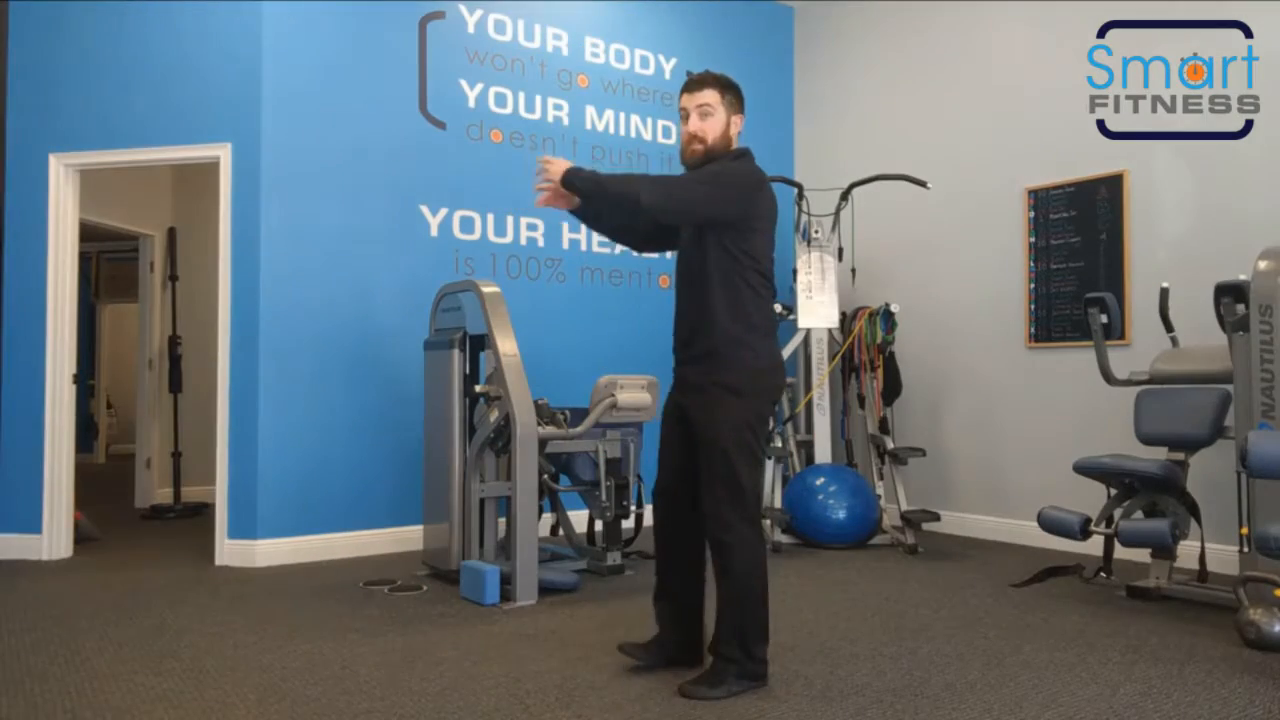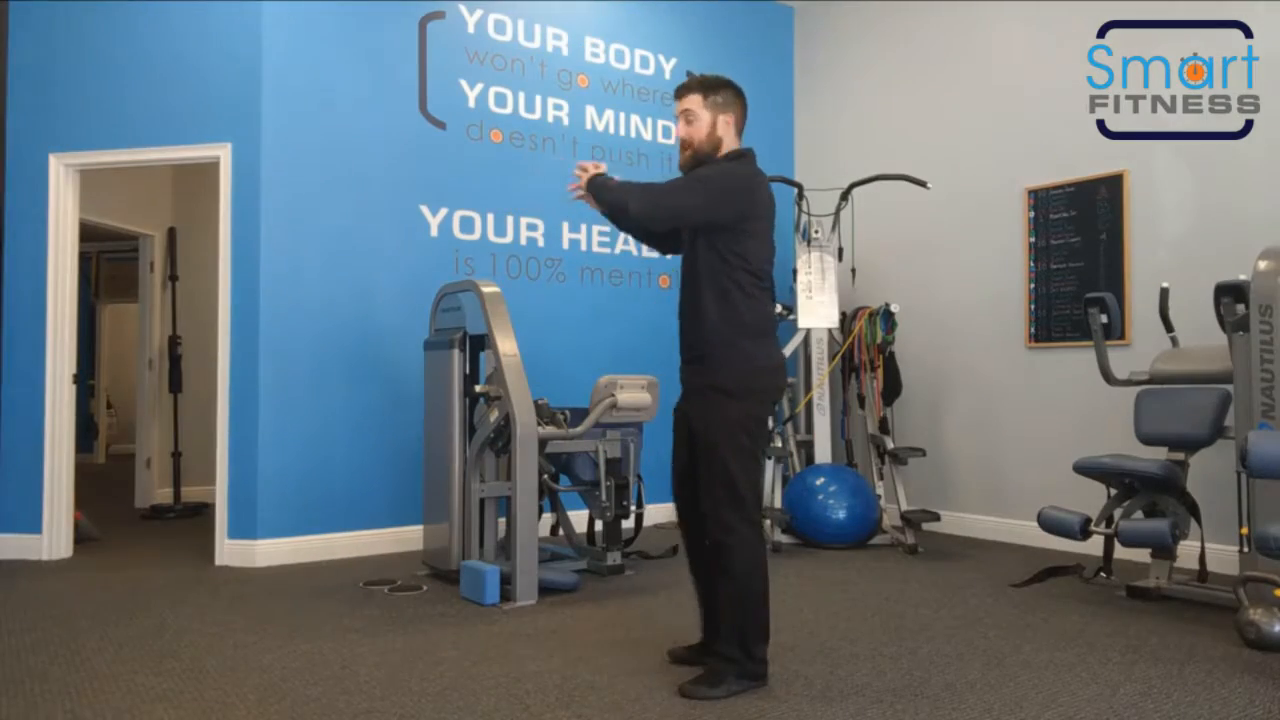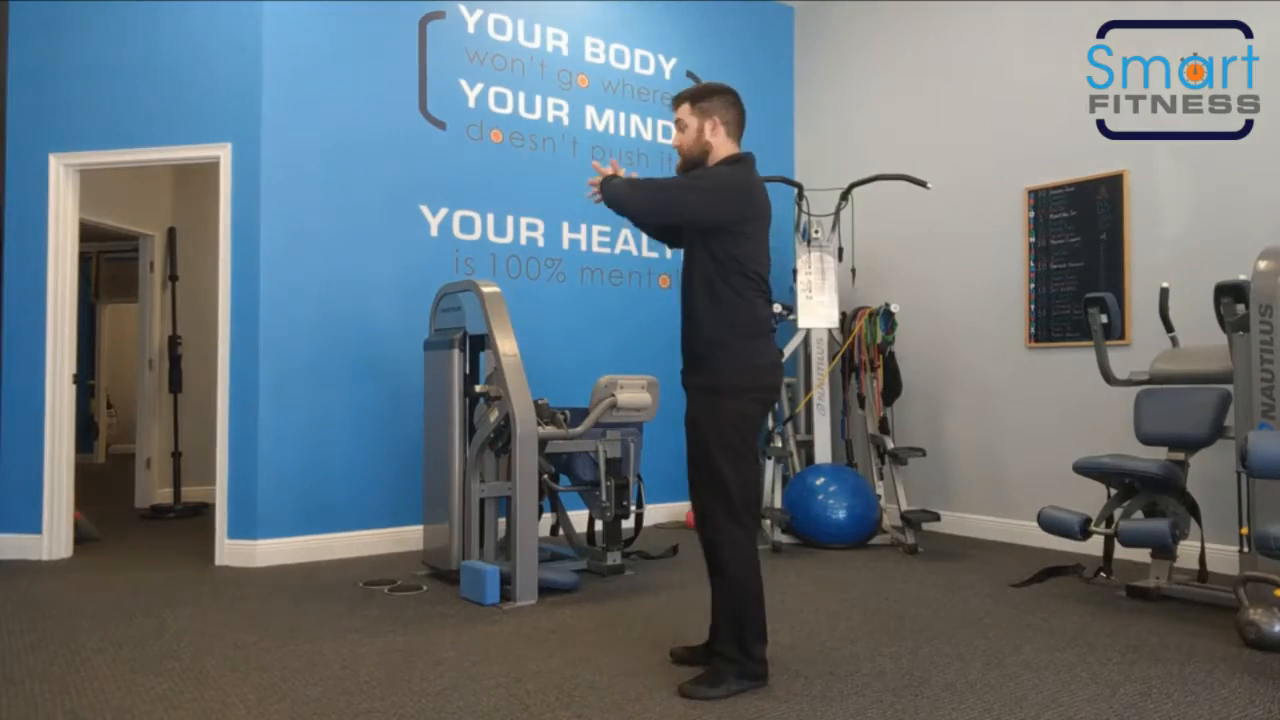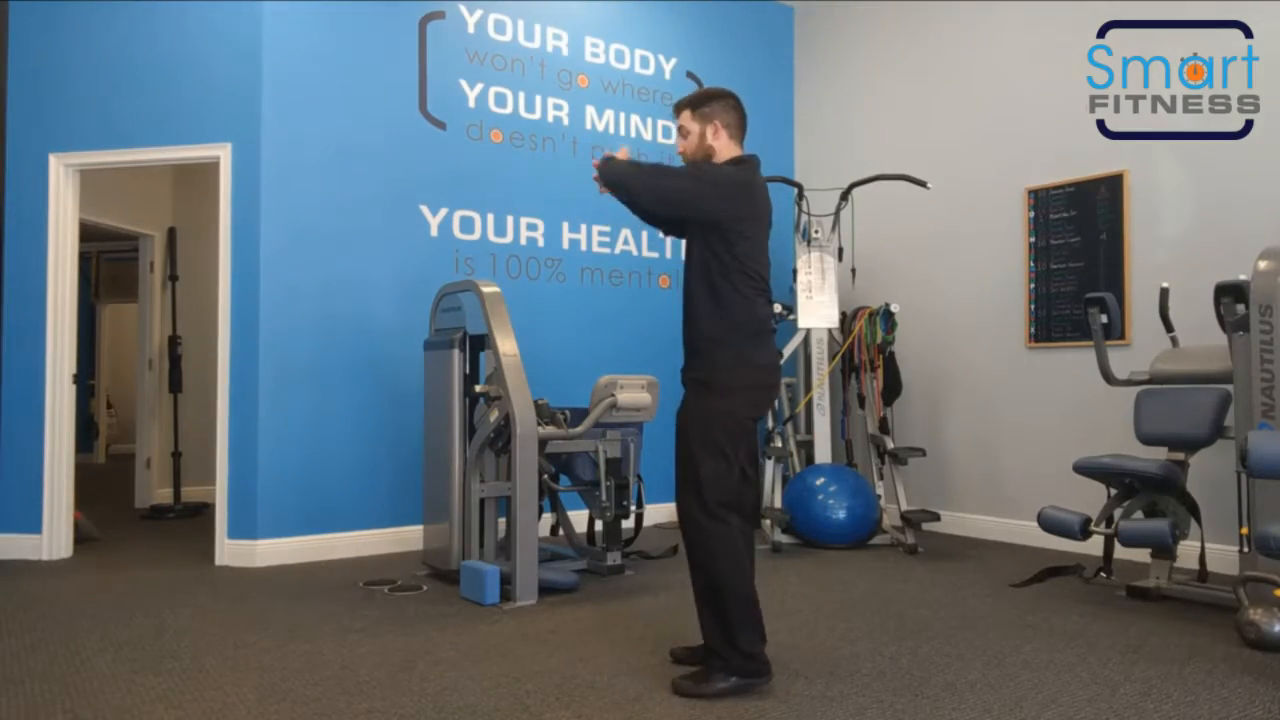
dt=0.2s
person 1, frame 1
left shoulder: (741, 183)
right shoulder: (703, 187)
left elbow: (651, 195)
right elbow: (647, 233)
left wrist: (572, 175)
right wrist: (578, 203)
left hip: (738, 380)
right hip: (695, 376)
left knee: (730, 518)
right knee: (674, 508)
left ankle: (742, 660)
right ankle: (678, 637)
person 1, frame 2
left shoulder: (737, 183)
right shoulder: (716, 184)
left elbow: (651, 204)
right elbow: (669, 233)
left wrist: (599, 186)
right wrist: (608, 199)
left hip: (737, 379)
right hip: (712, 376)
left knee: (731, 517)
right knee: (700, 512)
left ankle: (745, 659)
right ankle: (722, 638)
person 1, frame 3
left shoulder: (730, 186)
right shoulder: (722, 188)
left elbow: (639, 198)
right elbow: (674, 227)
left wrist: (610, 185)
right wrist: (622, 188)
left hip: (733, 378)
right hip: (726, 374)
left knee: (725, 516)
right knee: (721, 513)
left ankle: (744, 659)
right ankle: (729, 641)
person 1, frame 4
left shoulder: (728, 185)
right shoulder: (728, 190)
left elbow: (636, 176)
right elbow: (676, 218)
left wrist: (612, 168)
right wrist: (625, 191)
left hip: (728, 375)
right hip: (736, 370)
left knee: (706, 509)
right knee: (728, 508)
left ankle: (741, 656)
right ankle: (731, 642)
